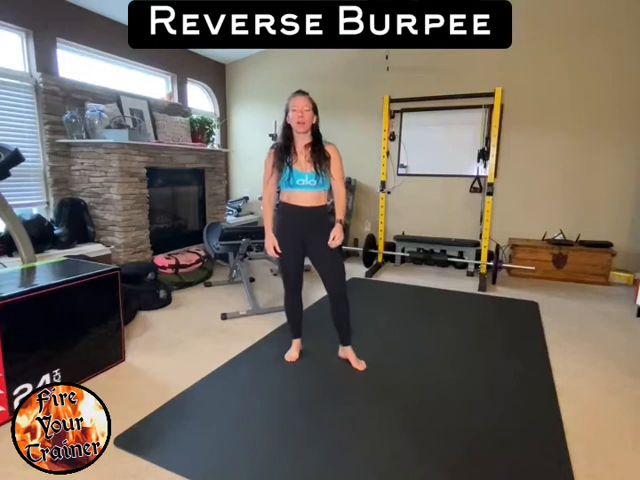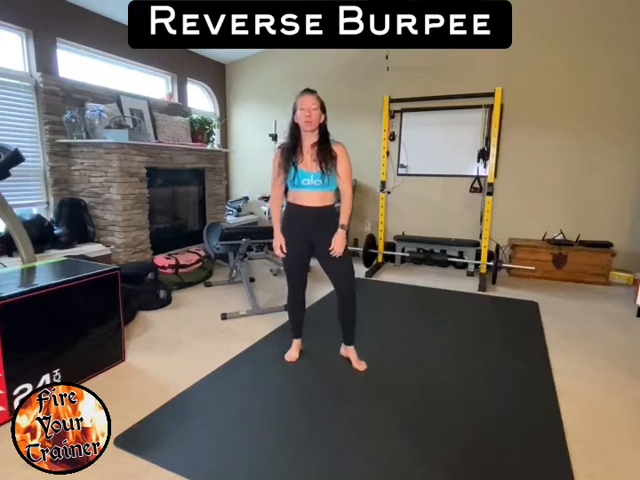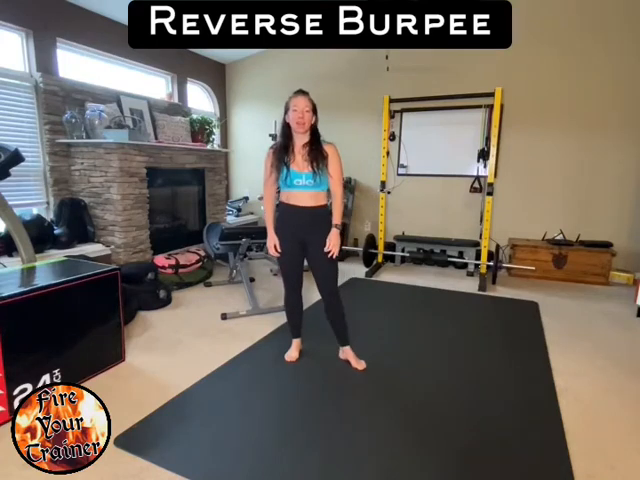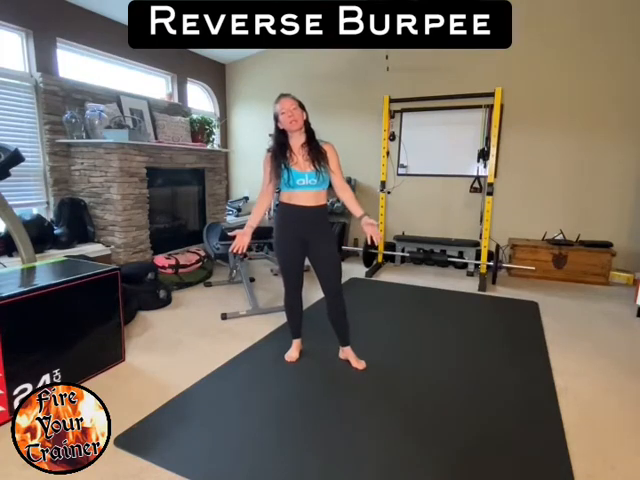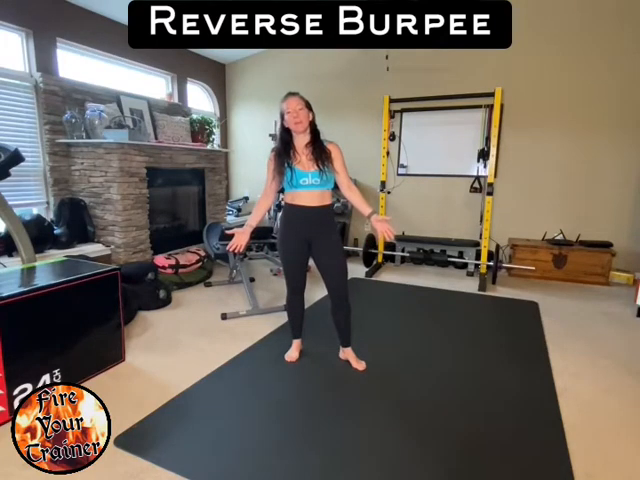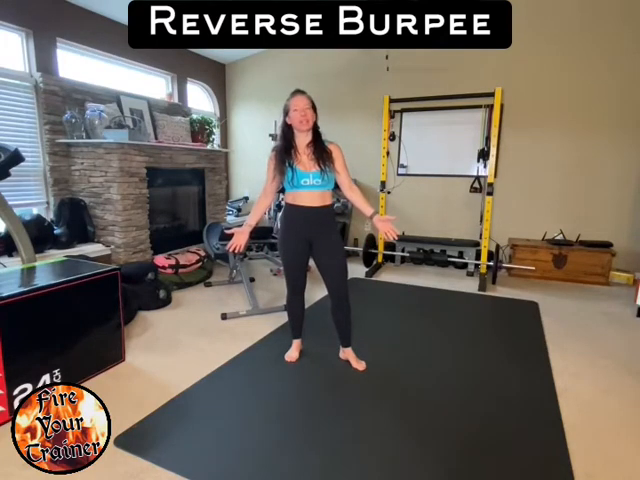
dt=0.7s
person 1, frame 1
left shoulder: (328, 152)
right shoulder: (277, 153)
left elbow: (340, 191)
right elbow: (268, 195)
left wrist: (339, 222)
right wrist: (269, 232)
left hip: (319, 222)
right hip: (288, 222)
left knee: (337, 287)
right knee: (292, 287)
left ankle: (346, 347)
right ankle: (296, 342)
person 1, frame 2
left shoulder: (336, 151)
right shoulder: (284, 152)
left elbow: (346, 194)
right elbow: (276, 194)
left wrist: (342, 230)
right wrist: (277, 232)
left hip: (326, 222)
right hip: (294, 223)
left knee: (346, 287)
right knee: (296, 287)
left ankle: (348, 346)
right ankle: (296, 342)
person 1, frame 3
left shoulder: (327, 151)
right shoulder: (276, 153)
left elbow: (337, 192)
right elbow: (269, 194)
left wrist: (335, 229)
right wrist: (270, 231)
left hip: (319, 223)
right hip: (287, 223)
left knee: (329, 289)
right knee: (292, 287)
left ankle: (345, 348)
right ankle: (296, 342)
person 1, frame 4
left shoulder: (325, 150)
right shoulder: (274, 156)
left elbow: (341, 187)
right elbow: (266, 195)
left wrist: (363, 218)
right wrist: (248, 228)
left hip: (319, 223)
right hip: (288, 223)
left knee: (333, 288)
right knee: (292, 287)
left ankle: (345, 347)
right ankle: (296, 342)
person 1, frame 5
left shoulder: (330, 150)
right shoulder: (278, 155)
left elbow: (347, 187)
right elbow: (268, 195)
left wrist: (372, 216)
right wrist: (248, 227)
left hip: (324, 224)
right hip: (293, 224)
left knee: (339, 289)
right knee: (295, 287)
left ankle: (346, 348)
right ankle: (296, 342)
person 1, frame 6
left shoulder: (331, 150)
right shoulder: (279, 154)
left elbow: (348, 187)
right elbow: (268, 194)
left wrist: (374, 216)
right wrist: (247, 226)
left hip: (325, 223)
right hip: (293, 223)
left knee: (339, 289)
right knee: (295, 287)
left ankle: (346, 349)
right ankle: (296, 343)
